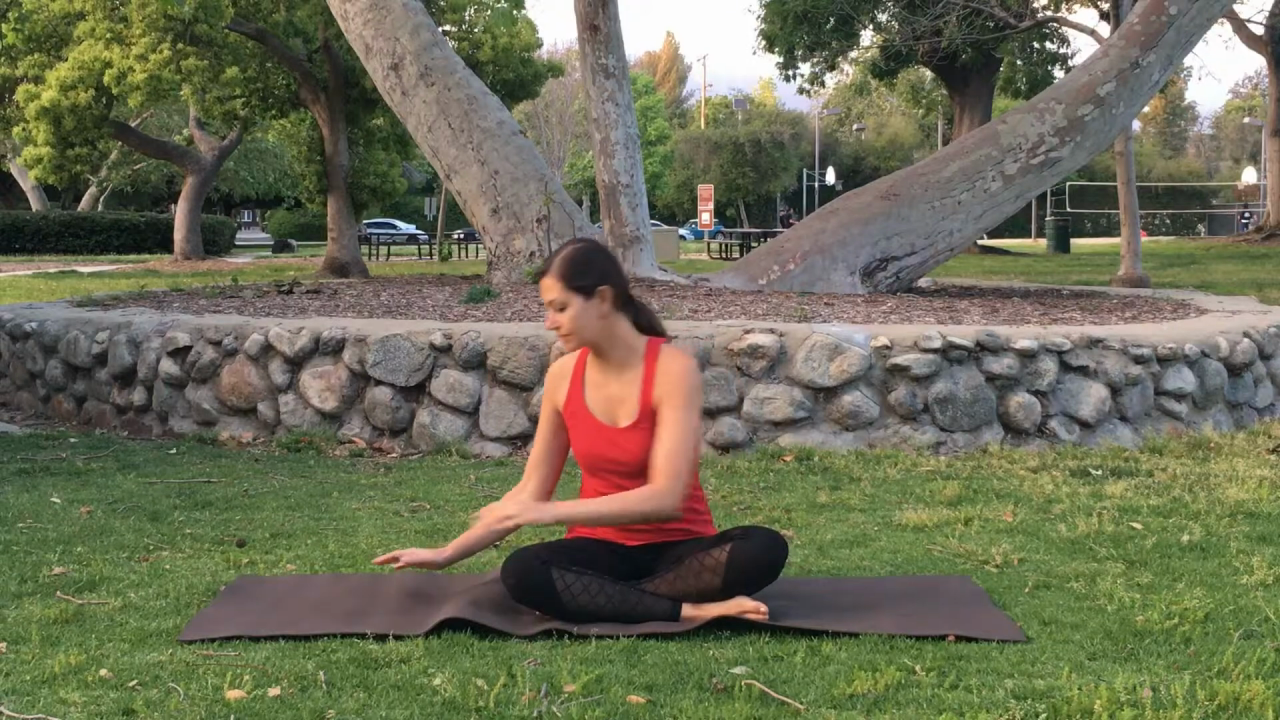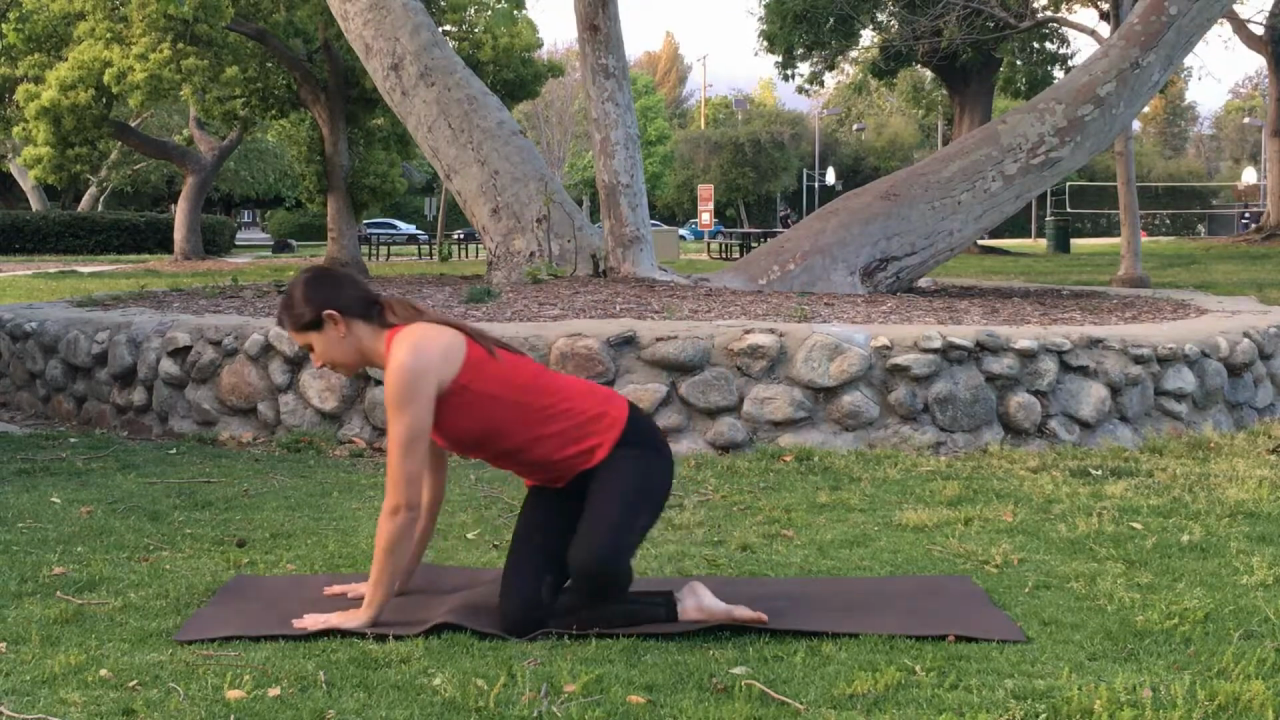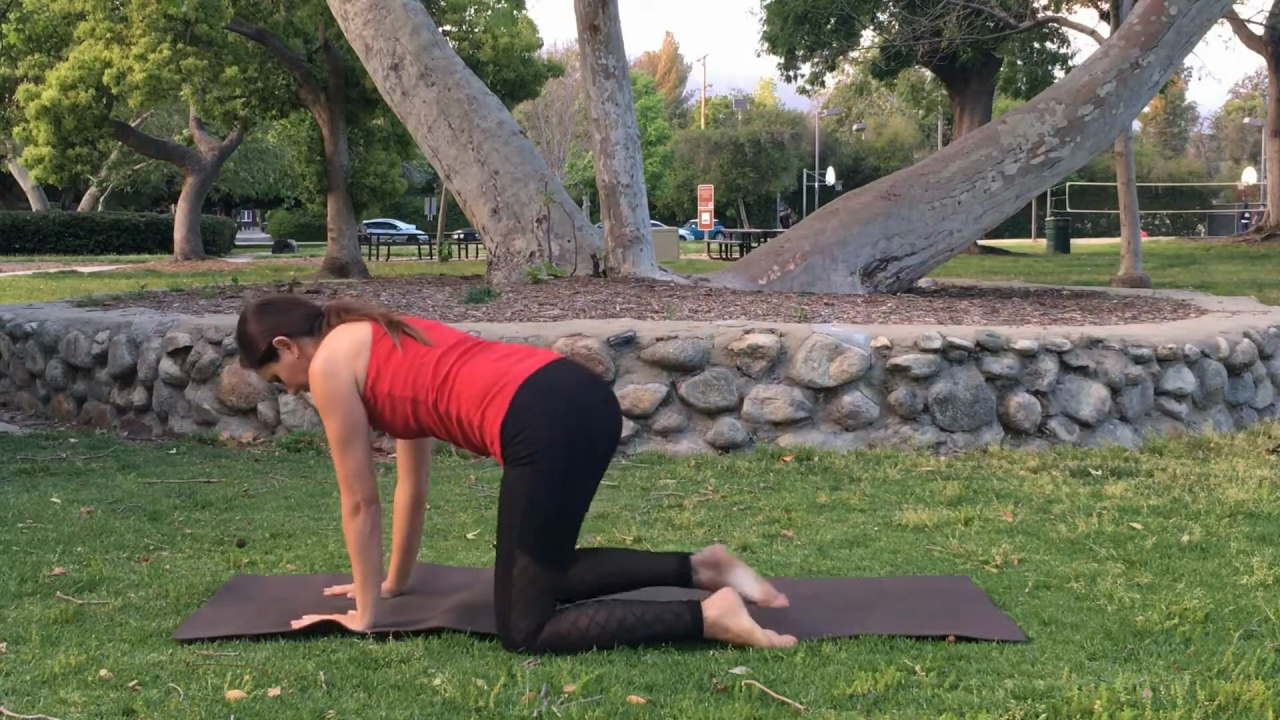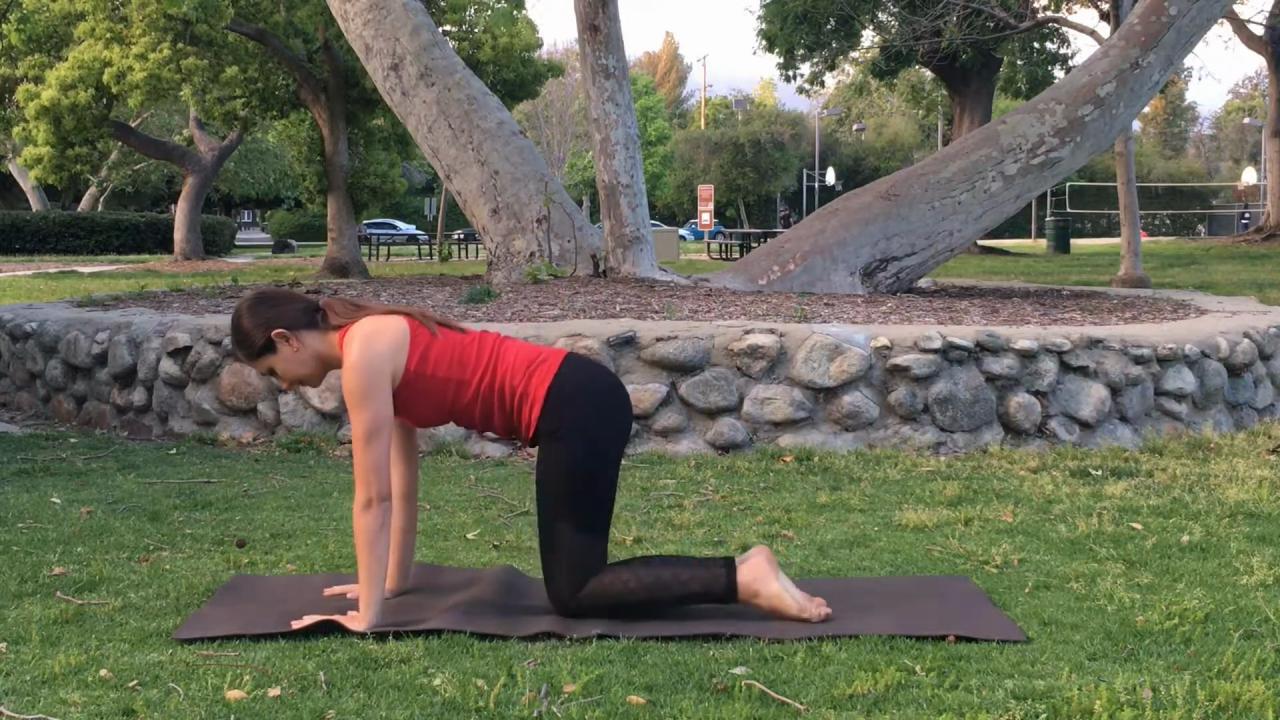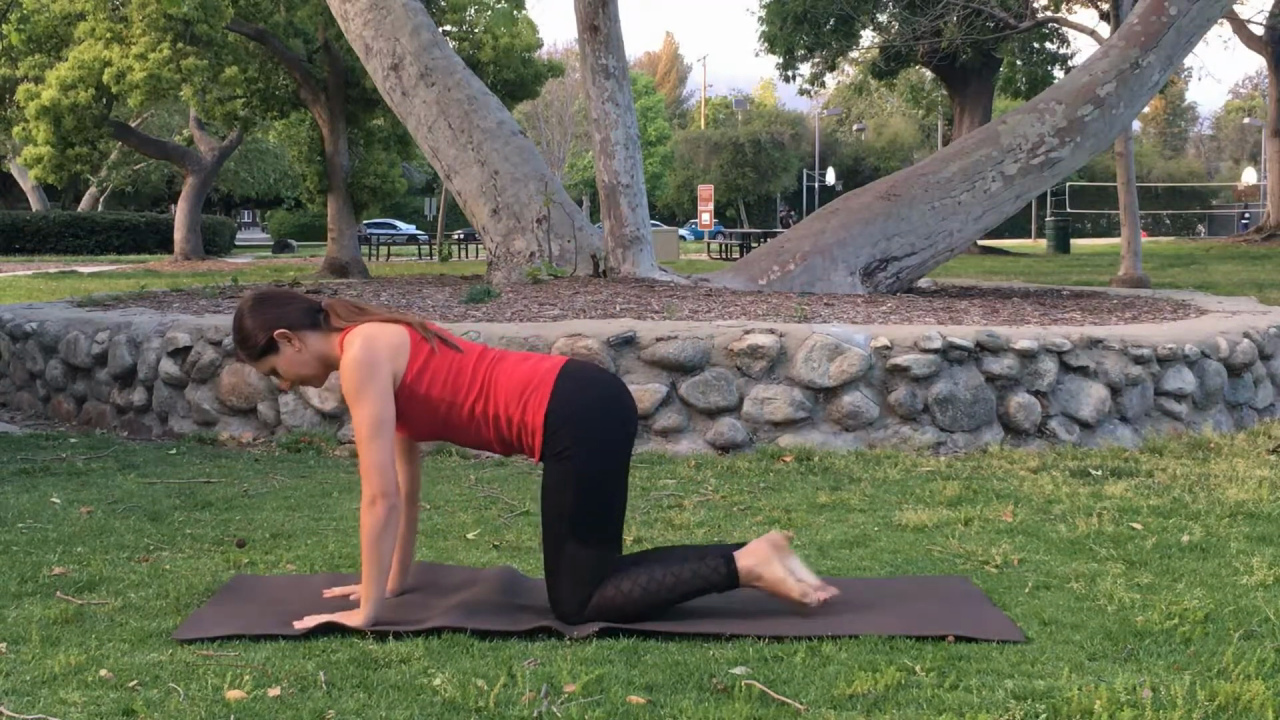
dt=1s
person 1, frame 1
left shoulder: (674, 368)
right shoulder: (563, 375)
left elbow: (667, 495)
right elbow: (533, 488)
left wrist: (553, 512)
right wrist: (452, 549)
left hip: (677, 547)
right hip: (601, 547)
left knee: (764, 552)
right knee: (520, 573)
left ankle: (602, 598)
right ankle: (685, 611)
person 1, frame 2
left shoulder: (411, 357)
right shoulder: (413, 351)
left elbow: (402, 505)
right elbow: (428, 491)
left wrist: (368, 611)
right wrist: (393, 579)
left hip: (624, 445)
right hip: (563, 469)
left knee: (593, 569)
right knee: (519, 619)
left ankle: (610, 573)
right ankle: (680, 607)
person 1, frame 3
left shoulder: (330, 364)
right shoulder: (387, 342)
left elbow: (360, 503)
right elbow: (412, 483)
left wrist: (365, 612)
right wrist: (395, 580)
left hip: (545, 422)
right hip: (583, 395)
left knee: (524, 630)
right knee: (542, 573)
left ankle: (707, 614)
right ankle: (701, 568)
person 1, frame 4
left shoulder: (362, 353)
right shoulder: (381, 344)
left elbow: (374, 495)
right elbow: (402, 479)
left wrist: (367, 614)
right wrist: (392, 580)
left hip: (575, 405)
right hip: (584, 396)
left knee: (573, 594)
right knee: (580, 576)
left ankle: (745, 581)
right ankle: (740, 566)
person 1, frame 5
left shoulder: (361, 354)
right shoulder: (384, 345)
left elbow: (380, 495)
right elbow: (406, 481)
left wrist: (367, 610)
right wrist: (392, 579)
left hip: (576, 417)
right hip: (590, 399)
left knee: (578, 602)
right knee: (597, 574)
left ankle: (741, 564)
right ankle: (757, 551)
